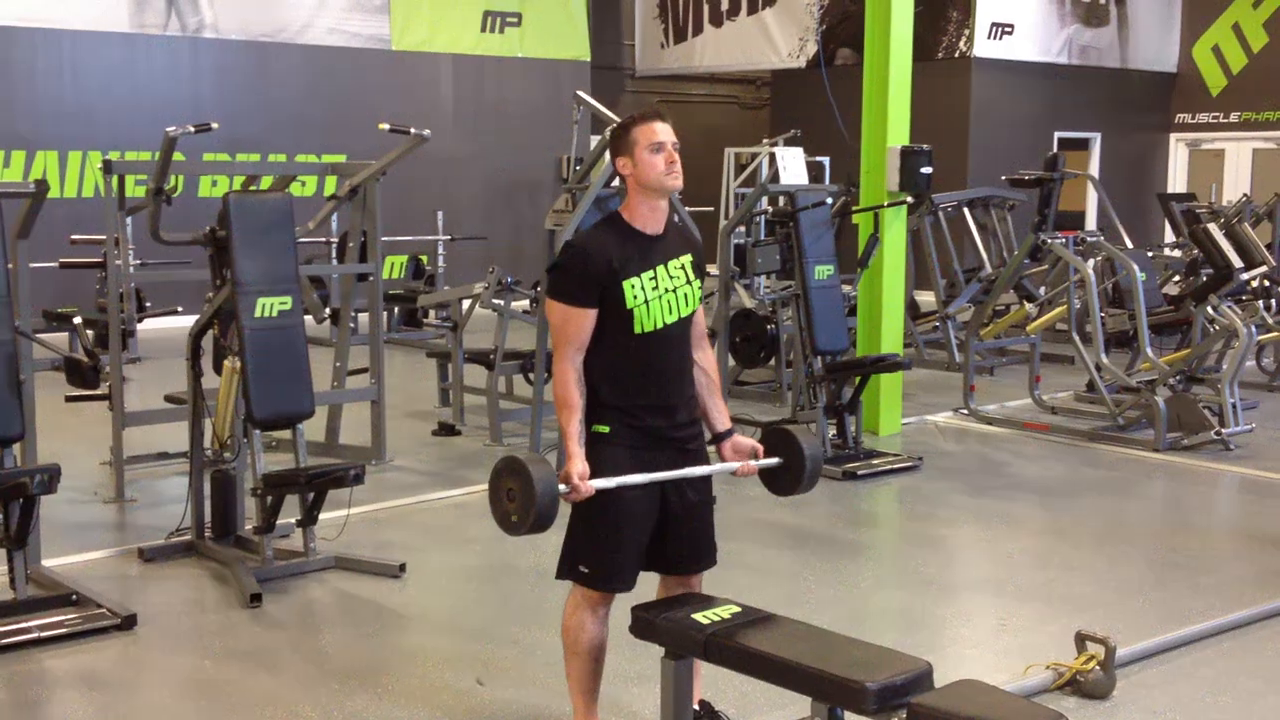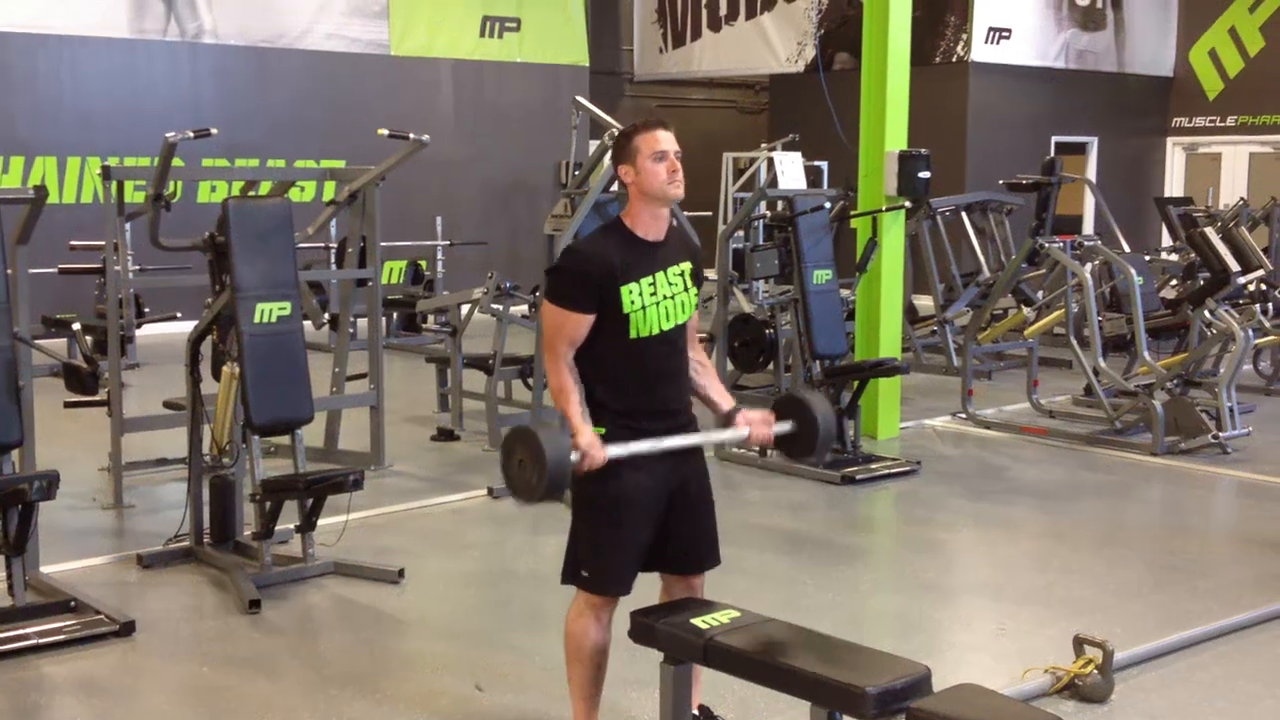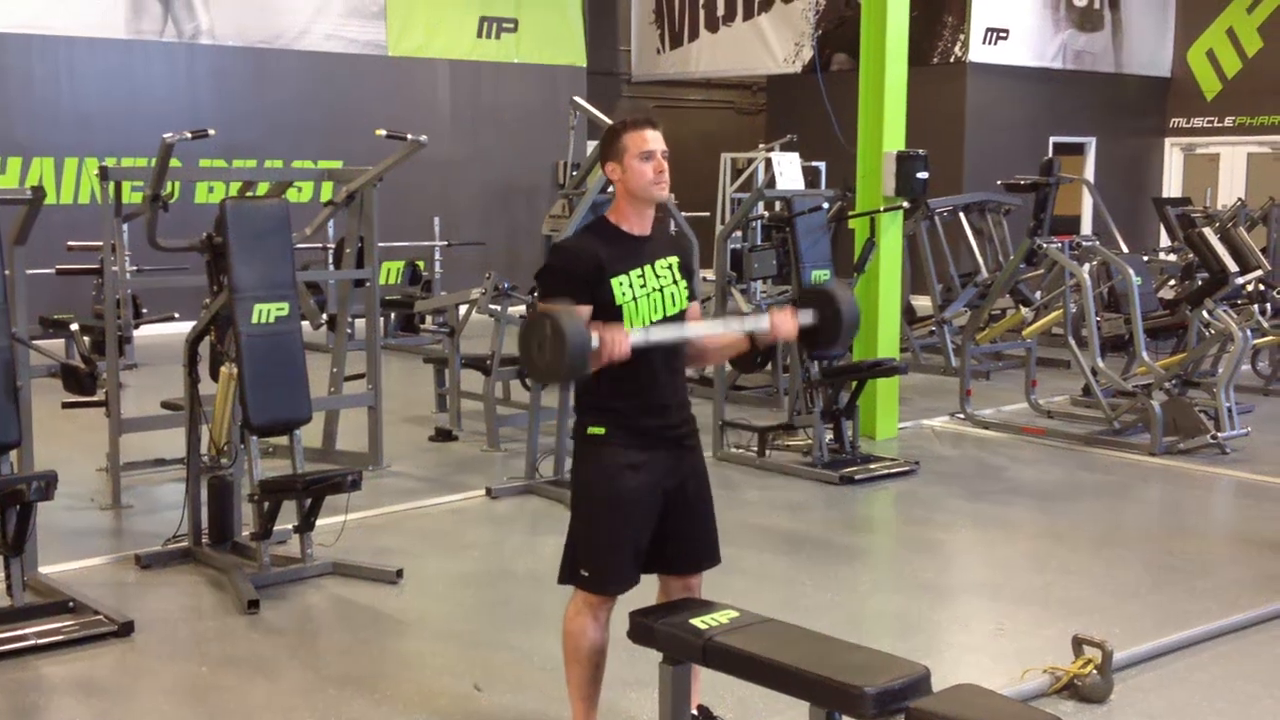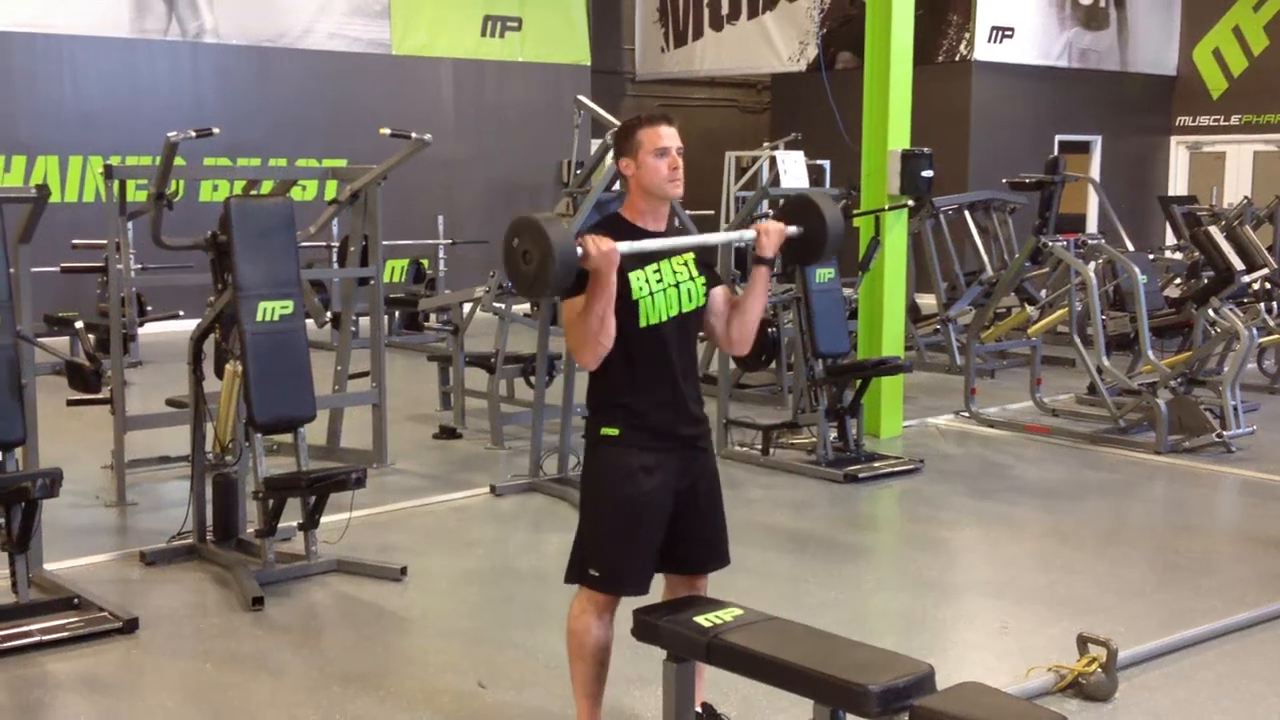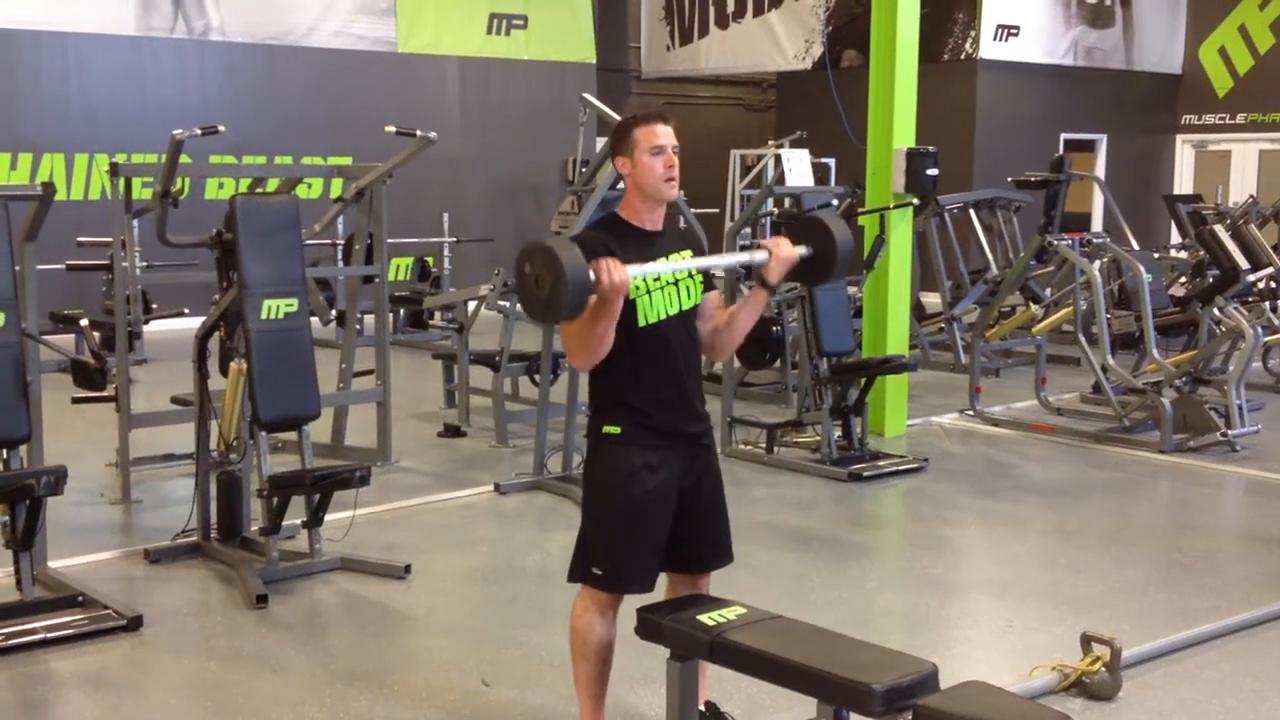
dt=0.3s
person 1, frame 1
left shoulder: (687, 244)
right shoulder: (591, 254)
right elbow: (568, 361)
left wrist: (724, 431)
right wrist: (574, 452)
left hip: (682, 442)
right hip: (617, 446)
left knee: (686, 577)
right knee: (595, 588)
person 1, frame 2
left shoulder: (685, 250)
right shoulder: (590, 259)
right elbow: (558, 357)
left wrist: (733, 409)
right wrist: (581, 433)
left hip: (678, 441)
right hip: (615, 449)
left knee: (687, 578)
right knee: (599, 592)
person 1, frame 3
left shoulder: (675, 249)
right shoulder: (579, 256)
left wrist: (756, 336)
right wrist: (599, 347)
left hip: (679, 439)
right hip: (612, 446)
left knee: (686, 578)
right knee: (596, 592)
person 1, frame 4
left shoulder: (693, 245)
right shoulder: (593, 246)
left elbow: (736, 340)
right elbow: (589, 354)
left wrist: (762, 264)
right wrist: (604, 275)
left hip: (690, 439)
right hip: (624, 446)
left knee: (692, 578)
right knee: (602, 590)
person 1, frame 5
left shoulder: (689, 245)
right shoulder: (593, 249)
left elbow: (716, 343)
right elbow: (582, 356)
left wrist: (766, 283)
right wrist: (611, 295)
left hip: (692, 437)
right hip: (626, 445)
left knee: (694, 575)
right knee: (604, 587)
